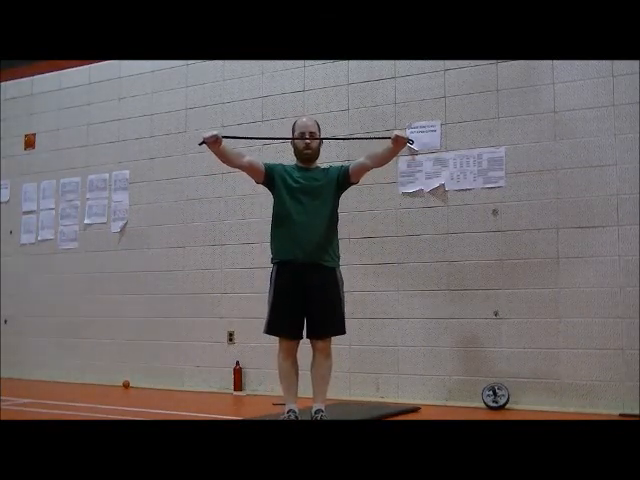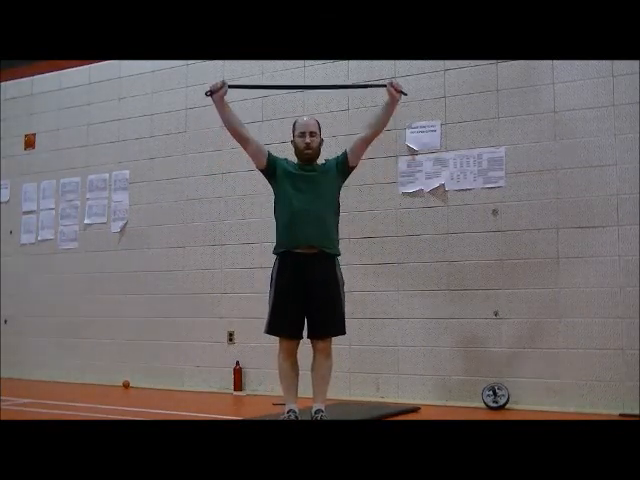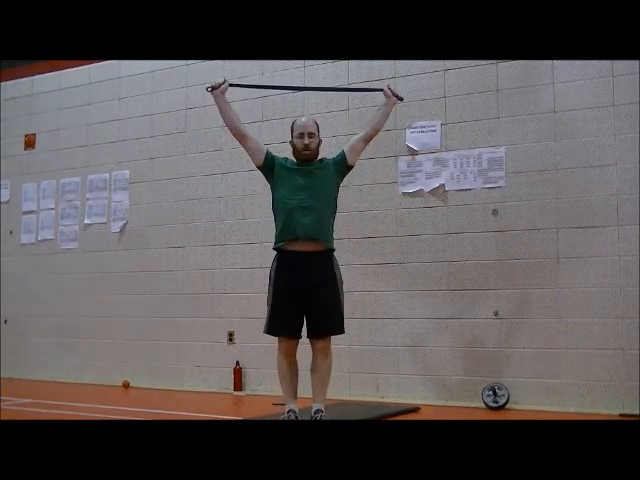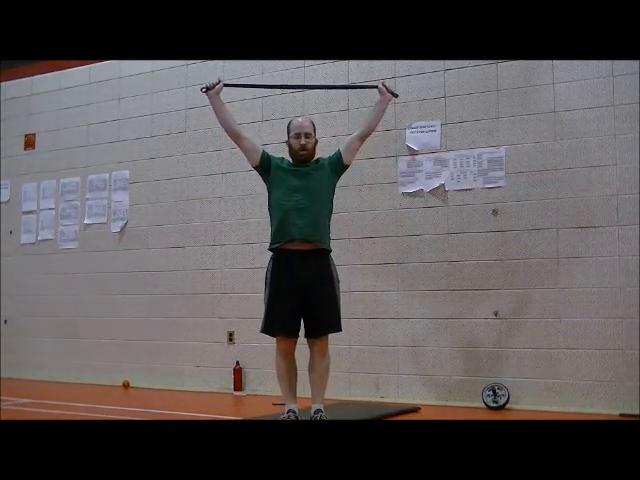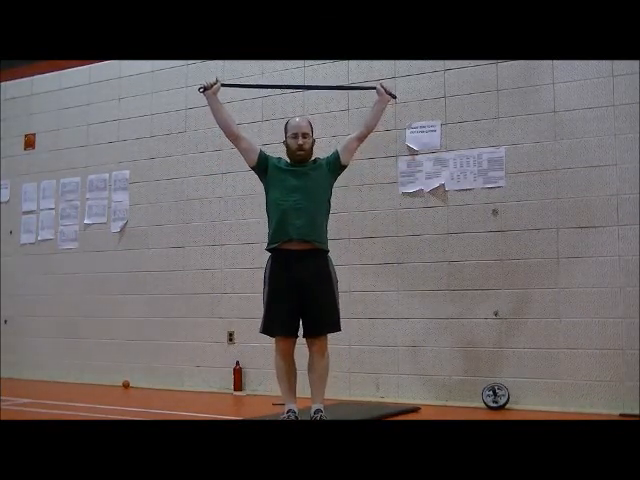
dt=0.5s
person 1, frame 1
left shoulder: (335, 176)
right shoulder: (277, 174)
left elbow: (368, 162)
right elbow: (243, 162)
left wrist: (395, 147)
right wrist: (217, 147)
left hip: (324, 269)
right hip: (286, 269)
left knee: (322, 344)
right knee: (287, 344)
left ankle: (319, 408)
right ankle: (290, 408)
person 1, frame 2
left shoulder: (335, 170)
right shoulder: (278, 169)
left elbow: (368, 135)
right elbow: (243, 137)
left wrist: (392, 100)
right wrist: (220, 100)
left hip: (324, 266)
right hip: (288, 265)
left knee: (322, 344)
right knee: (287, 344)
left ankle: (319, 408)
right ankle: (290, 408)
person 1, frame 3
left shoulder: (333, 168)
right shoulder: (276, 168)
left elbow: (367, 135)
right elbow: (240, 133)
left wrist: (388, 102)
right wrist: (219, 97)
left hip: (322, 263)
right hip: (286, 263)
left knee: (321, 343)
right knee: (286, 344)
left ankle: (319, 409)
right ankle: (290, 409)
person 1, frame 4
left shoulder: (329, 167)
right shoulder: (273, 168)
left elbow: (362, 133)
right elbow: (236, 134)
left wrist: (383, 99)
right wrist: (215, 97)
left hip: (319, 263)
right hip: (282, 263)
left knee: (319, 342)
right knee: (284, 343)
left ankle: (318, 408)
right ankle: (290, 408)
person 1, frame 5
left shoulder: (327, 168)
right shoulder: (270, 168)
left elbow: (360, 134)
right elbow: (234, 134)
left wrist: (382, 100)
right wrist: (212, 97)
left hip: (317, 262)
right hip: (281, 263)
left knee: (318, 342)
right knee: (283, 343)
left ankle: (318, 409)
right ankle: (289, 409)
